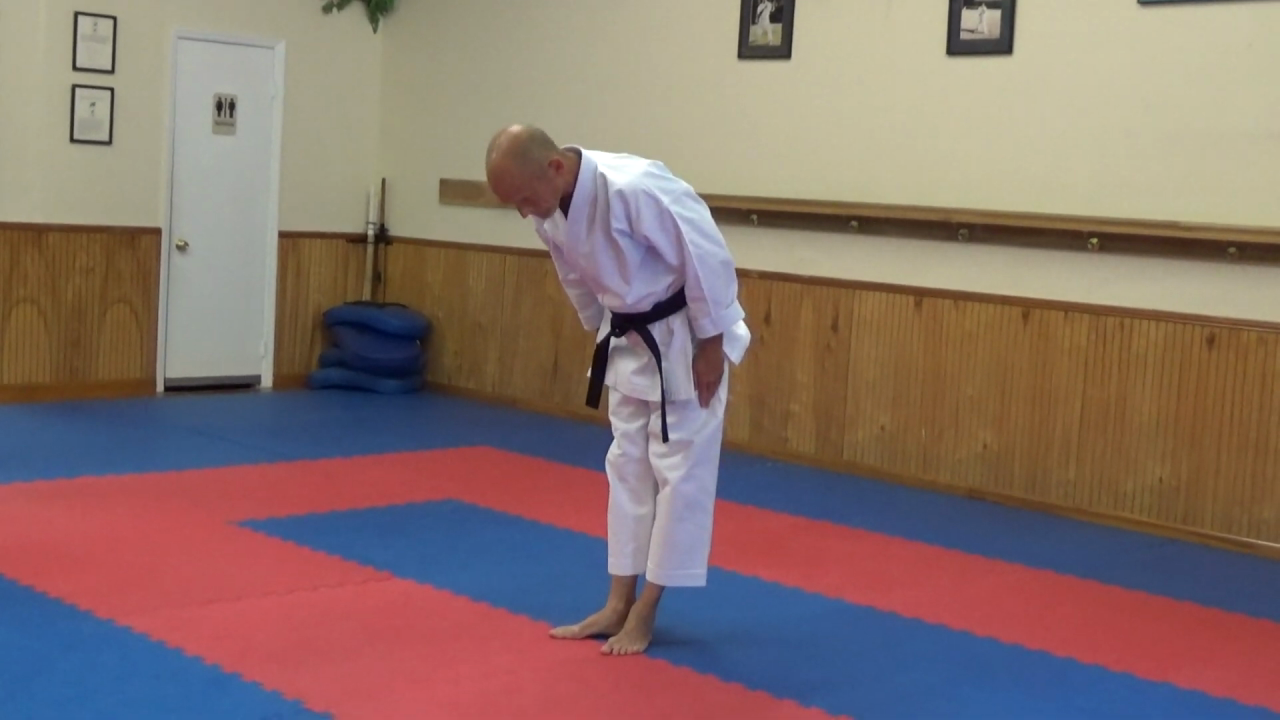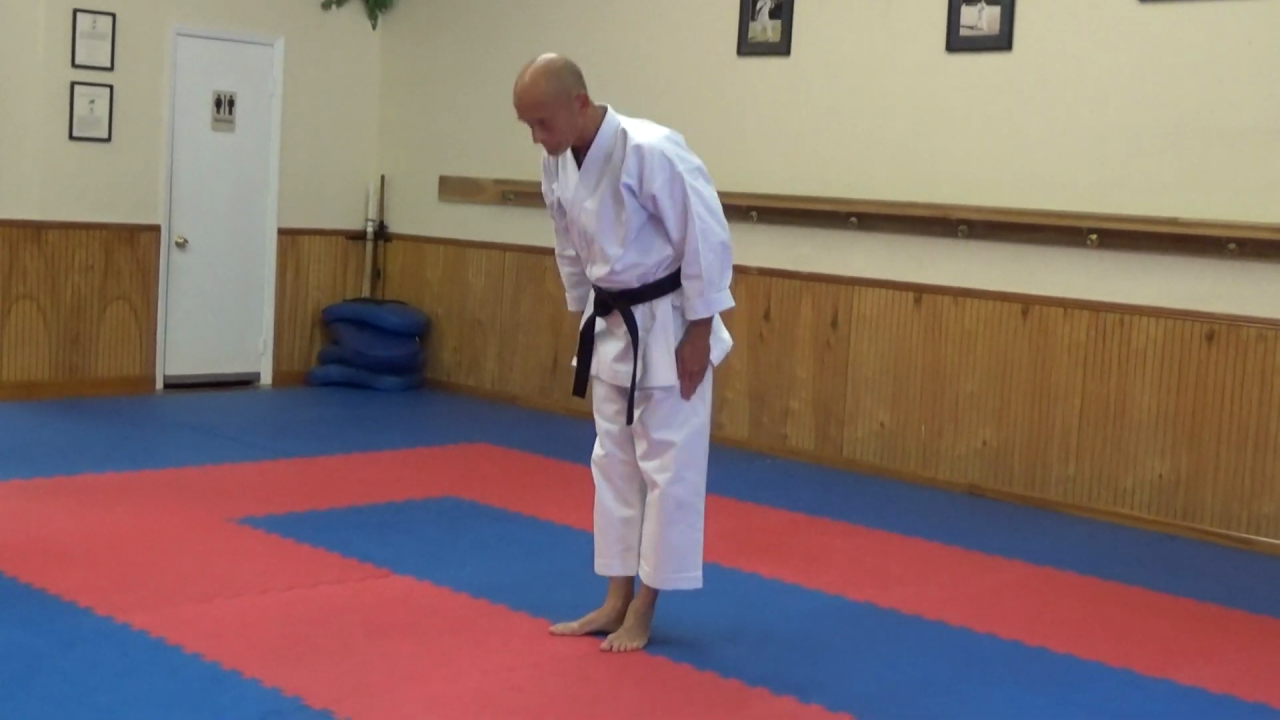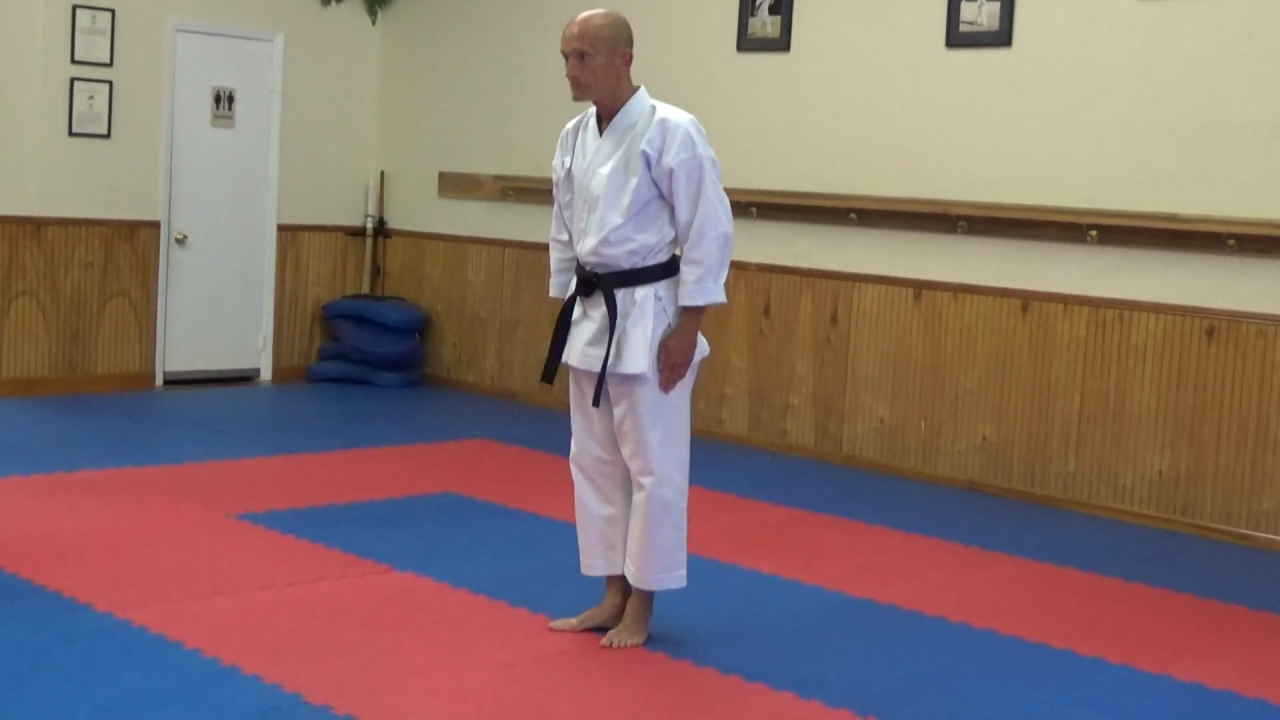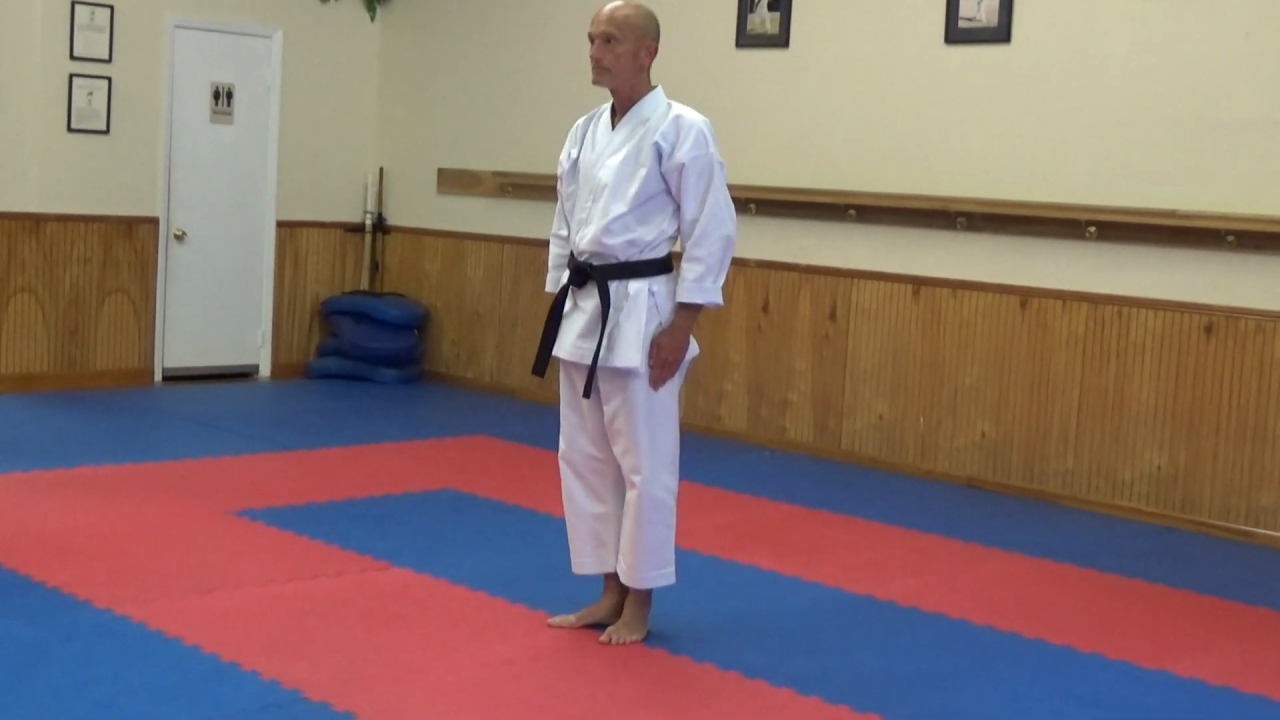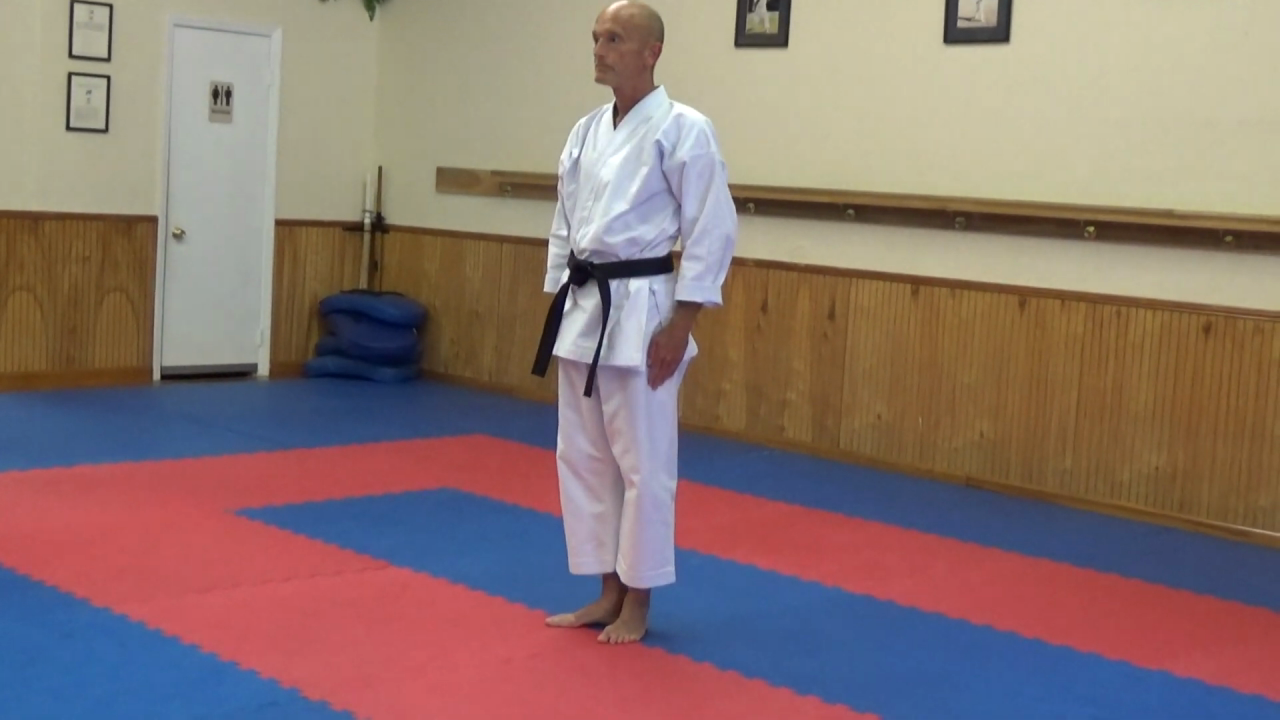
dt=0.4s
person 1, frame 1
left shoulder: (635, 188)
right shoulder: (548, 206)
left elbow: (707, 259)
left wrist: (709, 348)
right wrist: (607, 336)
left hip: (685, 334)
right hip: (630, 338)
left knee: (679, 468)
right knee: (627, 466)
left ankle: (644, 612)
right ankle: (618, 603)
person 1, frame 2
left shoulder: (652, 151)
right shoulder: (557, 164)
left elbow: (706, 241)
left wrist: (698, 335)
right wrist: (590, 319)
left hip: (667, 325)
right hip: (612, 325)
left knee: (667, 467)
right knee: (614, 463)
left ankle: (642, 610)
right ankle: (616, 599)
person 1, frame 3
left shoulder: (671, 131)
right shoulder: (573, 137)
left elbow: (709, 232)
left wrist: (685, 328)
right wrist: (570, 310)
left hip: (648, 316)
right hip: (590, 314)
left knee: (652, 465)
right knee: (595, 461)
left ankle: (640, 606)
right ankle: (612, 596)
person 1, frame 4
left shoulder: (683, 129)
right shoulder: (583, 131)
left elbow: (712, 232)
left wrist: (681, 326)
right wrist: (562, 304)
left hip: (640, 310)
right hip: (581, 309)
left knee: (642, 462)
right knee: (584, 457)
left ankle: (638, 603)
right ankle: (609, 593)
person 1, frame 5
left shoulder: (683, 129)
right shoulder: (585, 131)
left elbow: (712, 231)
left wrist: (680, 324)
right wrist: (560, 304)
left hip: (641, 308)
right hip: (581, 308)
left knee: (641, 460)
right knee: (583, 456)
left ankle: (636, 603)
right ankle: (607, 592)
